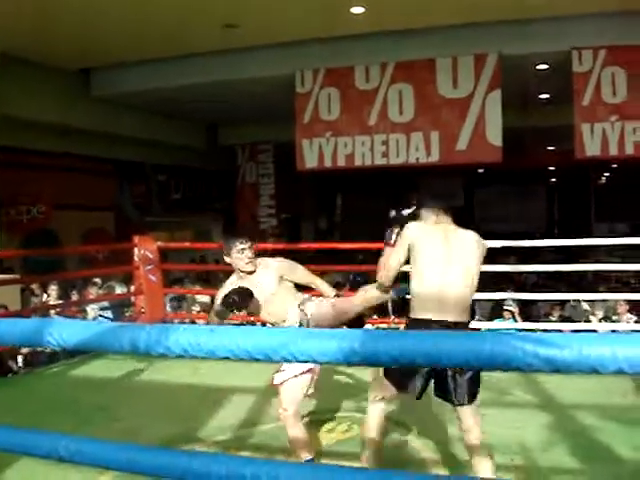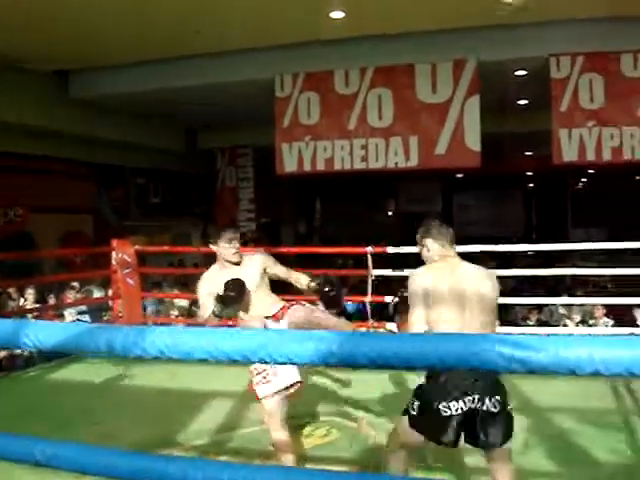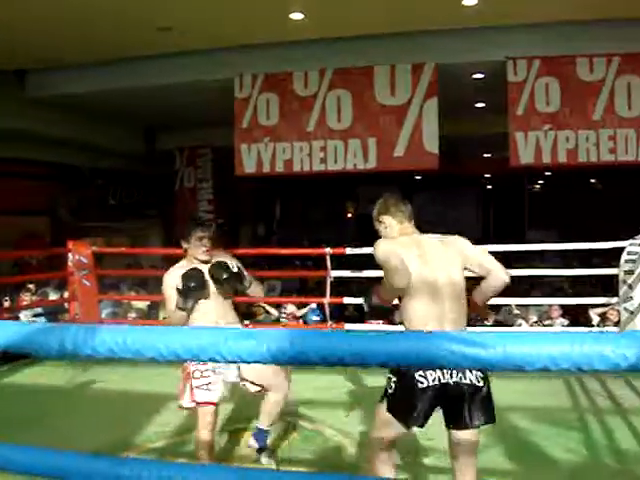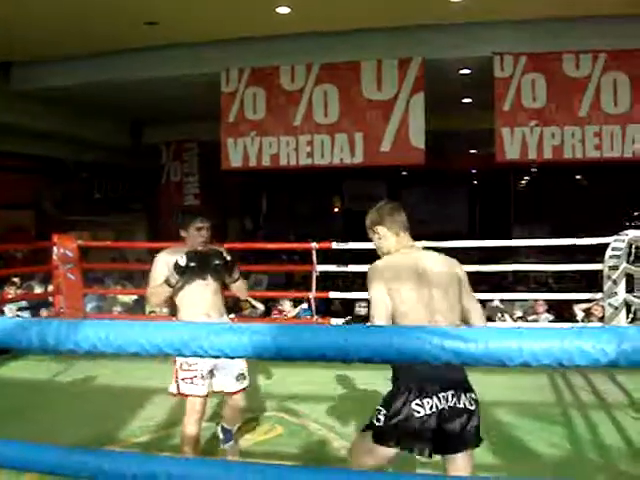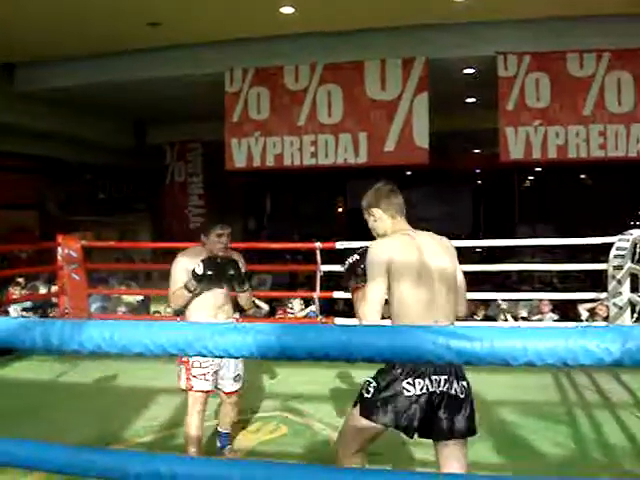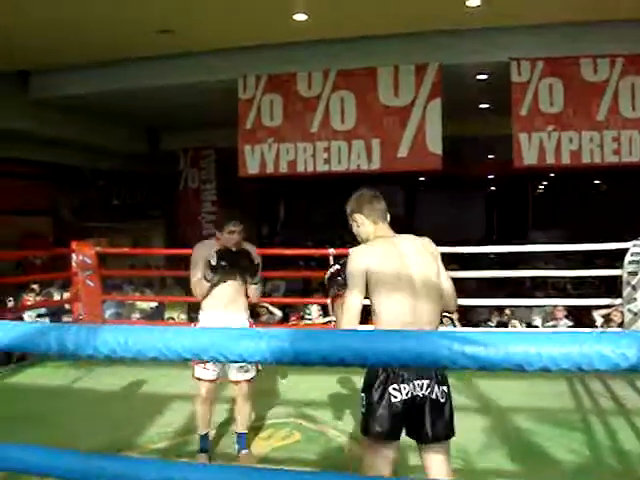
dt=0.2s
person 1, frame 1
left shoulder: (415, 231)
right shoulder: (477, 242)
left elbow: (384, 279)
left wrist: (392, 240)
left knee: (377, 397)
right knee: (471, 430)
person 1, frame 2
left shoulder: (422, 276)
right shoulder: (488, 278)
left elbow: (414, 337)
left hip: (444, 378)
right hip: (487, 382)
left knee: (397, 445)
person 1, frame 3
left shoulder: (386, 246)
right shoulder: (454, 242)
left elbow: (401, 278)
right elbow: (501, 276)
left wrist: (380, 295)
right wrist: (470, 303)
left knee: (380, 443)
person 1, frame 4
left shoulder: (381, 269)
right shoulder: (450, 264)
right elbow: (480, 328)
left hip: (413, 383)
right hip: (457, 386)
left knee: (359, 464)
person 1, frame 5
left shoulder: (382, 249)
right shoulder: (445, 247)
left elbow: (370, 322)
left wrist: (357, 286)
left hip: (408, 367)
right hip: (450, 369)
left knee: (347, 448)
right knee: (454, 472)
person 1, frame 6
left shoulder: (363, 256)
right shoulder: (427, 246)
left elbow: (348, 328)
right elbow: (450, 303)
left wrist: (337, 293)
left hip: (391, 372)
right hip: (432, 370)
person 2, frame 1
left shoulder: (275, 265)
right shoulder: (229, 290)
left elbow: (315, 281)
right elbow: (213, 326)
left wrist: (340, 298)
right wrist: (221, 311)
left hip: (310, 314)
left knee: (351, 303)
right knee: (288, 412)
person 2, frame 2
left shoulder: (258, 260)
right shoulder: (208, 282)
left elbow: (292, 276)
left wrist: (317, 286)
right wrist: (221, 309)
left hip: (284, 318)
right knee: (272, 415)
person 2, frame 3
left shoulder: (225, 261)
right shoulder: (173, 275)
left elbow: (260, 294)
right elbow: (176, 322)
left wrist: (241, 280)
right wrist: (184, 300)
left knee: (279, 382)
right knee: (206, 419)
left ankle: (260, 440)
person 2, frame 4
left shoulder: (217, 254)
right shoulder: (166, 258)
left elbow: (243, 293)
right elbow: (154, 301)
left wrist: (230, 271)
right wrist: (176, 275)
left knee: (238, 401)
right knee: (195, 409)
left ankle: (226, 432)
person 2, frame 5
left shoulder: (235, 259)
right shoulder: (186, 259)
left elbow: (247, 304)
right elbow: (175, 302)
left wrist: (241, 282)
right wrist: (195, 280)
left knee: (231, 398)
right knee: (197, 403)
left ankle: (224, 440)
person 2, frame 6
left shoulder: (250, 252)
right shoulder: (203, 249)
left elbow: (255, 297)
right elbow: (197, 292)
left wrist: (253, 274)
right wrist: (213, 270)
left hip: (240, 324)
right hip: (211, 323)
left knee: (243, 390)
right knee: (205, 390)
left ankle: (242, 445)
right ankle: (203, 446)
